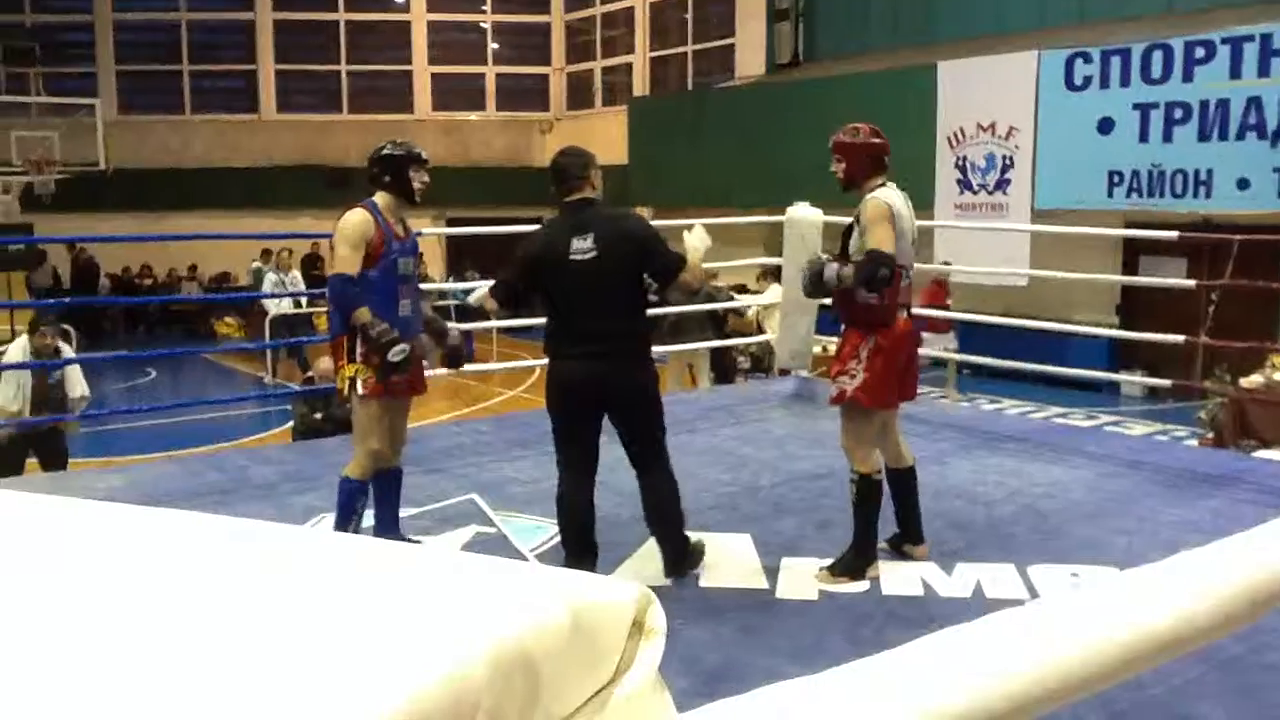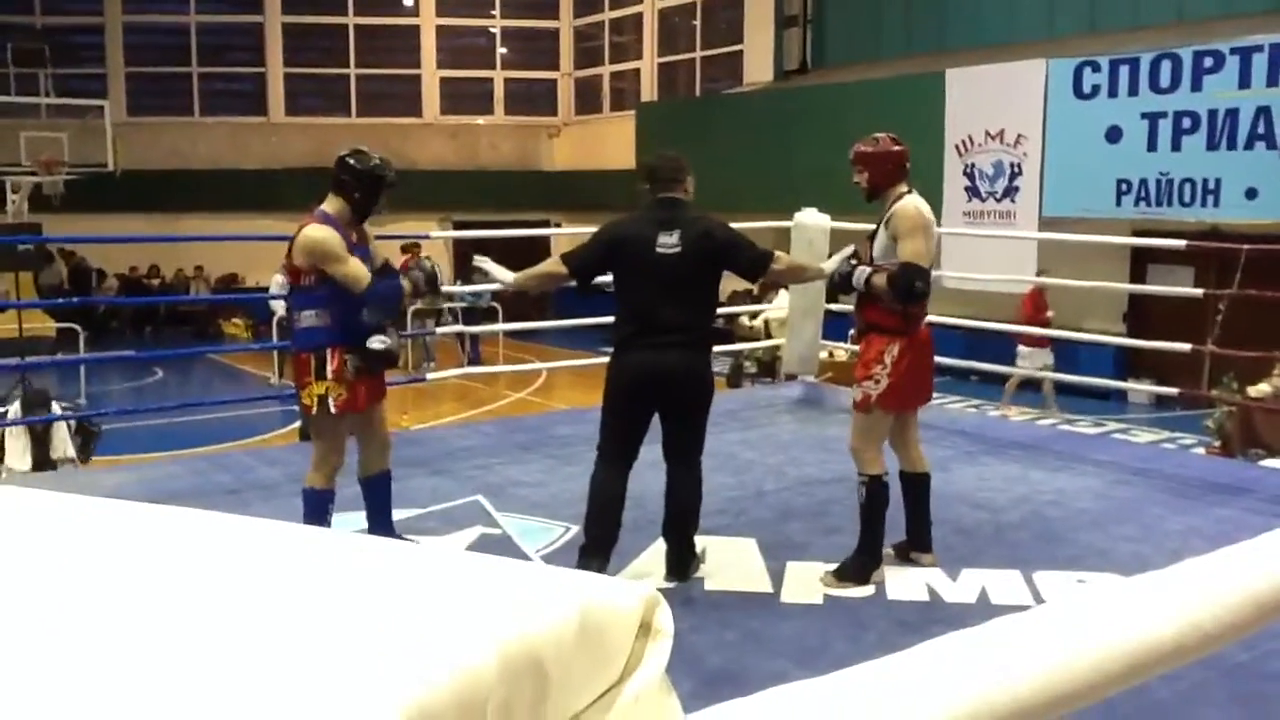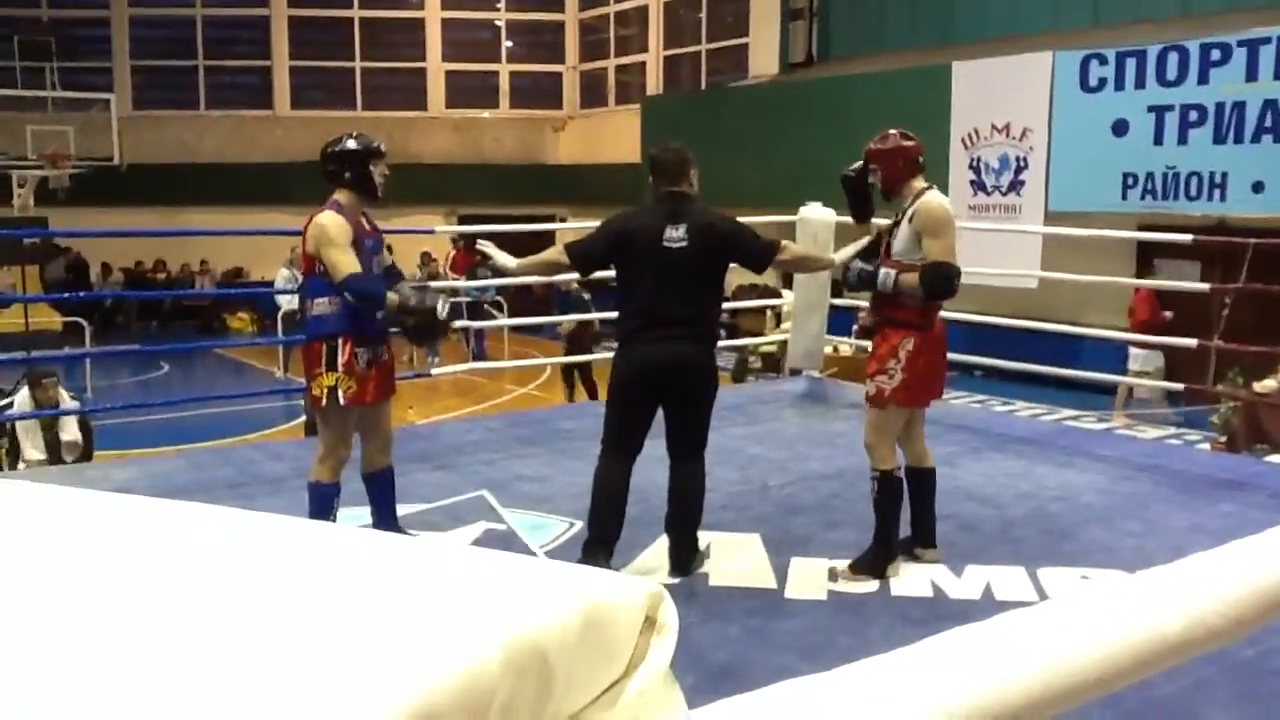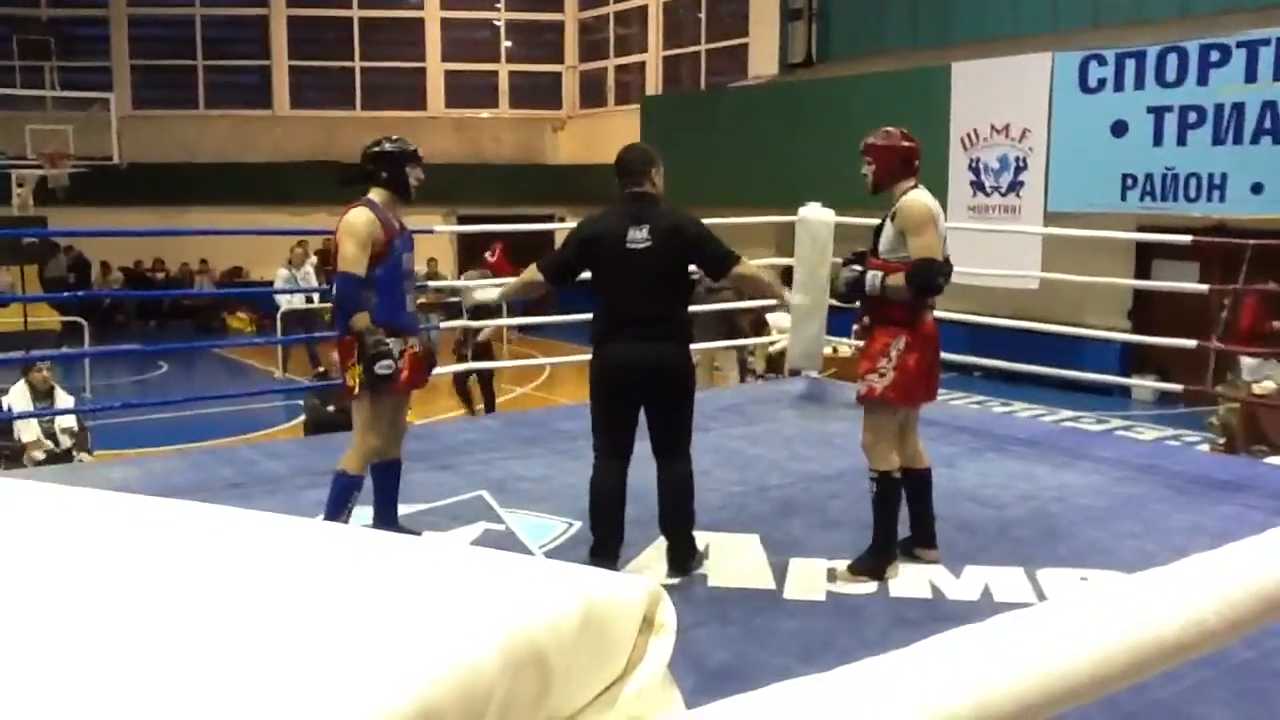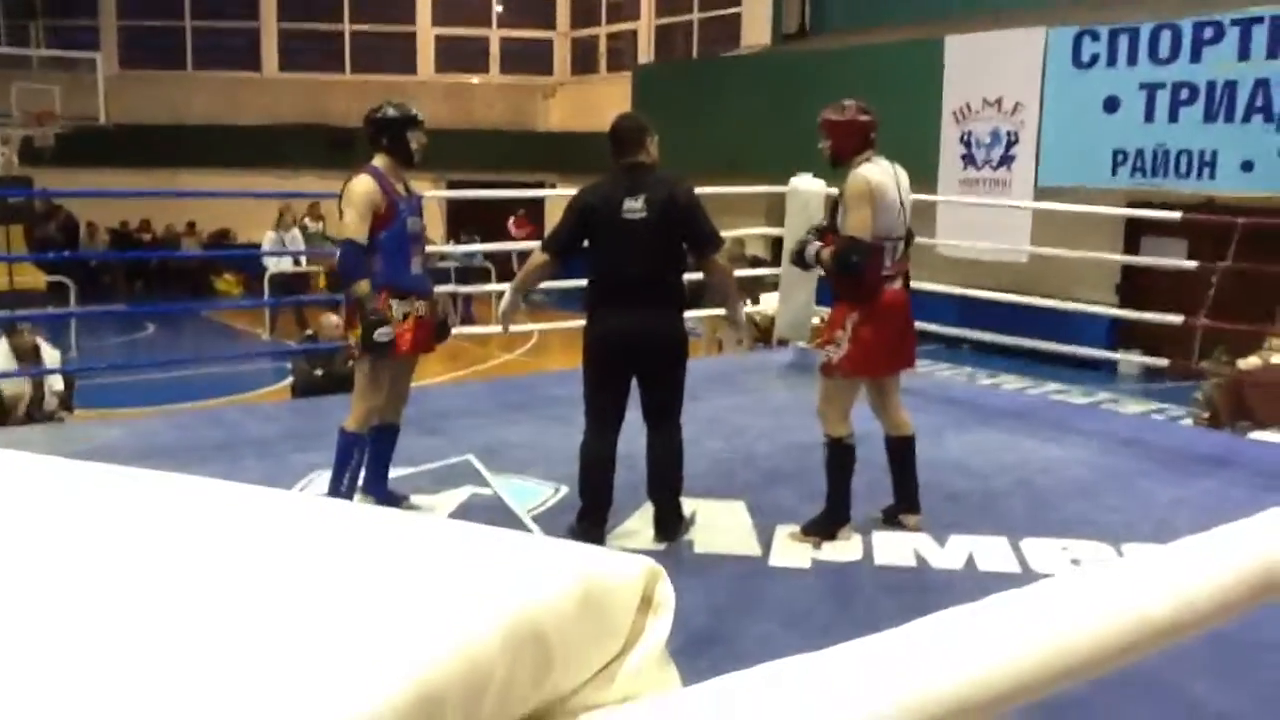
dt=1s
person 1, frame 1
left shoulder: (876, 204)
right shoulder: (895, 199)
left elbow: (880, 271)
left wrist: (829, 275)
right wrist: (838, 270)
left hip: (873, 337)
right hip: (892, 330)
left knee: (858, 446)
right knee: (887, 437)
left ankle: (862, 556)
right ankle: (911, 537)
person 1, frame 2
left shoulder: (906, 211)
right shoulder: (905, 210)
left elbow: (910, 285)
left wrist: (858, 276)
right wrist: (857, 266)
left hip: (892, 344)
right hip: (901, 341)
left knee: (865, 448)
right knee: (905, 443)
left ankle: (867, 560)
right ankle: (919, 543)
person 1, frame 3
left shoulder: (930, 208)
right shoulder: (908, 209)
left elbow: (943, 282)
right elbow: (873, 259)
left wrist: (880, 278)
right wrist: (860, 209)
left hip: (909, 339)
right hip: (903, 336)
left knee: (879, 441)
right knee: (910, 438)
left ankle: (882, 554)
right ankle: (923, 539)
person 1, frame 4
left shoulder: (913, 206)
right shoulder: (909, 205)
left elbow: (929, 278)
left wrist: (870, 282)
right wrist: (868, 267)
left hip: (900, 338)
right hip: (903, 334)
left knee: (877, 443)
right knee: (904, 437)
left ankle: (882, 555)
right ankle: (923, 538)
person 1, frame 5
left shoulder: (859, 181)
right shoulder: (895, 173)
left elbow: (853, 258)
left wrist: (815, 251)
right wrist: (834, 239)
left hip: (864, 306)
right hip: (893, 299)
left knee: (832, 409)
right knee: (888, 404)
left ankle: (836, 517)
right ankle: (907, 506)
person 2, frame 1
left shoulder: (540, 242)
right shoulder: (629, 228)
left elbow: (499, 302)
right elbow: (687, 278)
left wrist: (479, 298)
right wrist: (695, 248)
left hip: (569, 372)
right hip: (629, 368)
left knee: (575, 471)
right knee: (652, 462)
left ankle: (580, 567)
right ankle: (679, 553)
person 2, frame 2
left shoulder: (623, 230)
right shoulder: (710, 231)
left elbow: (562, 269)
right elbow: (775, 267)
left wrist: (512, 279)
right wrist: (822, 271)
left hip: (632, 363)
right hip: (689, 365)
left knee: (612, 462)
right knee: (684, 463)
left ankle: (593, 561)
right ankle: (680, 560)
person 2, frame 3
left shoulder: (628, 224)
right shoulder: (716, 225)
left elbow: (565, 257)
right elbow: (783, 255)
left wrist: (514, 265)
right wrist: (832, 261)
left hip: (638, 357)
right hip: (694, 358)
left knee: (616, 455)
right knee: (687, 457)
left ankle: (597, 554)
right ankle: (684, 554)
person 2, frame 4
left shoulder: (596, 226)
right shoulder: (680, 224)
left elbow: (542, 274)
right elbow: (737, 272)
left wrist: (501, 294)
right wrist: (781, 295)
left hip: (613, 358)
right hip: (669, 357)
left knee: (609, 460)
right knee: (674, 457)
left ankle: (604, 557)
right ankle: (681, 553)
person 2, frame 5
left shoulder: (592, 196)
right shoulder: (676, 193)
left elbow: (547, 256)
right elbow: (712, 261)
left wrist: (514, 294)
right wrist: (734, 306)
left hip: (607, 326)
right hip: (662, 326)
left knee: (601, 426)
right knee: (664, 425)
left ankle: (591, 523)
right ankle: (668, 520)
person 3, frame 1
left shoulder: (403, 227)
right shoulder: (358, 221)
right elbow: (342, 290)
left wrist: (440, 330)
right wrist: (382, 336)
left hip: (400, 349)
right hip: (364, 350)
left knee: (393, 445)
right knee: (369, 449)
left ankle: (387, 533)
person 3, frame 2
left shoulder: (356, 230)
right shoulder: (318, 236)
left elbow: (383, 282)
right elbow: (373, 291)
left wrist: (385, 332)
right wrist: (416, 283)
left hip: (360, 354)
right hip: (326, 360)
left knee: (377, 445)
right knee: (329, 458)
left ankle: (383, 534)
person 3, frame 3
left shoulder: (366, 222)
right shoulder: (329, 222)
left elbow: (389, 278)
right elbow: (354, 288)
left wrist: (418, 304)
right wrist: (408, 307)
left hip: (370, 348)
right hip: (337, 351)
left knee: (379, 441)
right knee: (335, 450)
left ankle: (387, 529)
person 3, frame 4
left shoulder: (395, 221)
right shoulder: (361, 219)
right elbow: (348, 290)
left wrist: (417, 339)
right wrist: (371, 343)
left hip: (399, 343)
right hip: (372, 346)
left knee: (393, 436)
right knee: (368, 442)
left ankle: (386, 523)
person 3, frame 5
left shoulder: (405, 188)
right shoulder: (365, 186)
right elbow: (351, 256)
left wrist: (432, 304)
right wrist: (370, 310)
left hip: (409, 309)
right hip: (381, 310)
left knee: (394, 403)
right knee: (367, 405)
left ankle: (375, 487)
right ankle: (338, 498)
